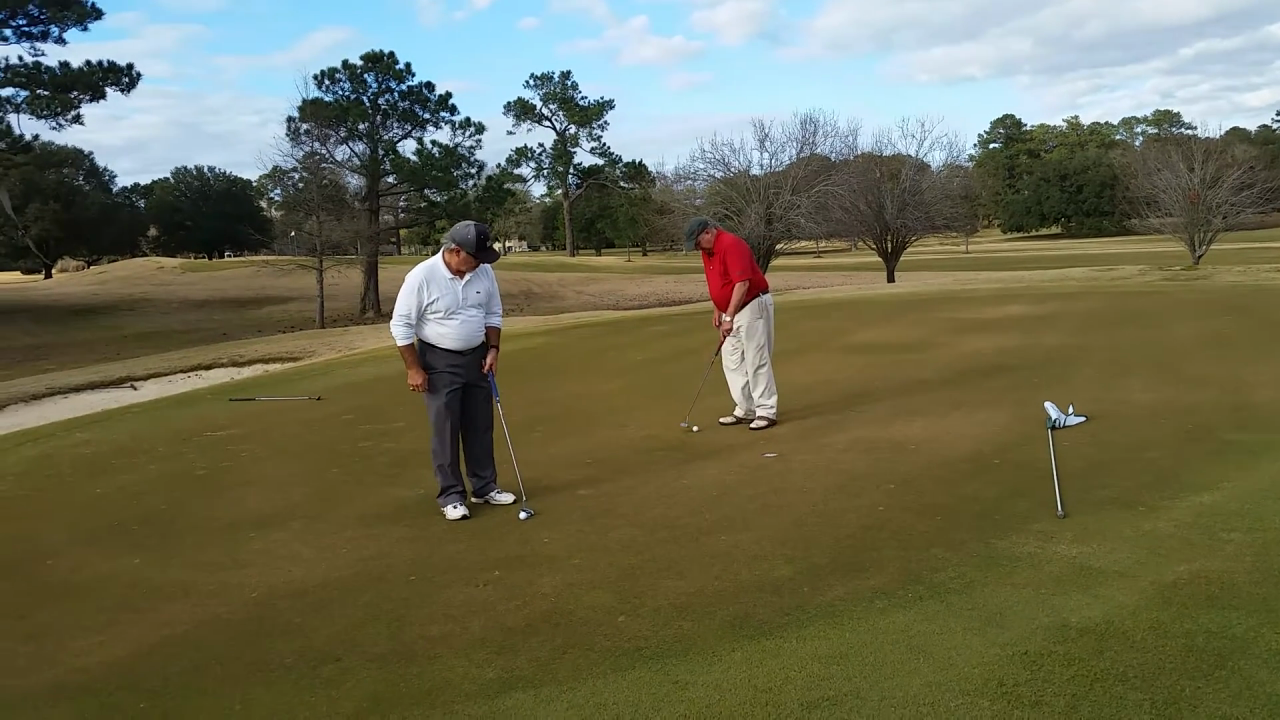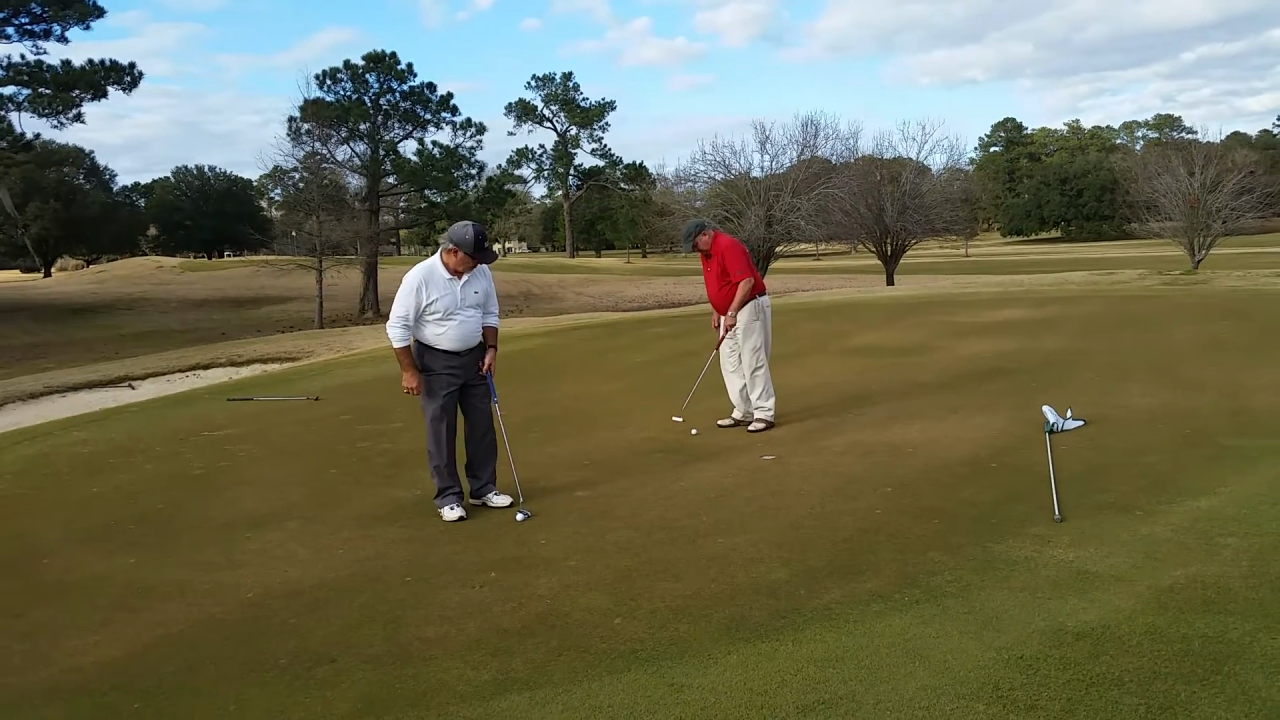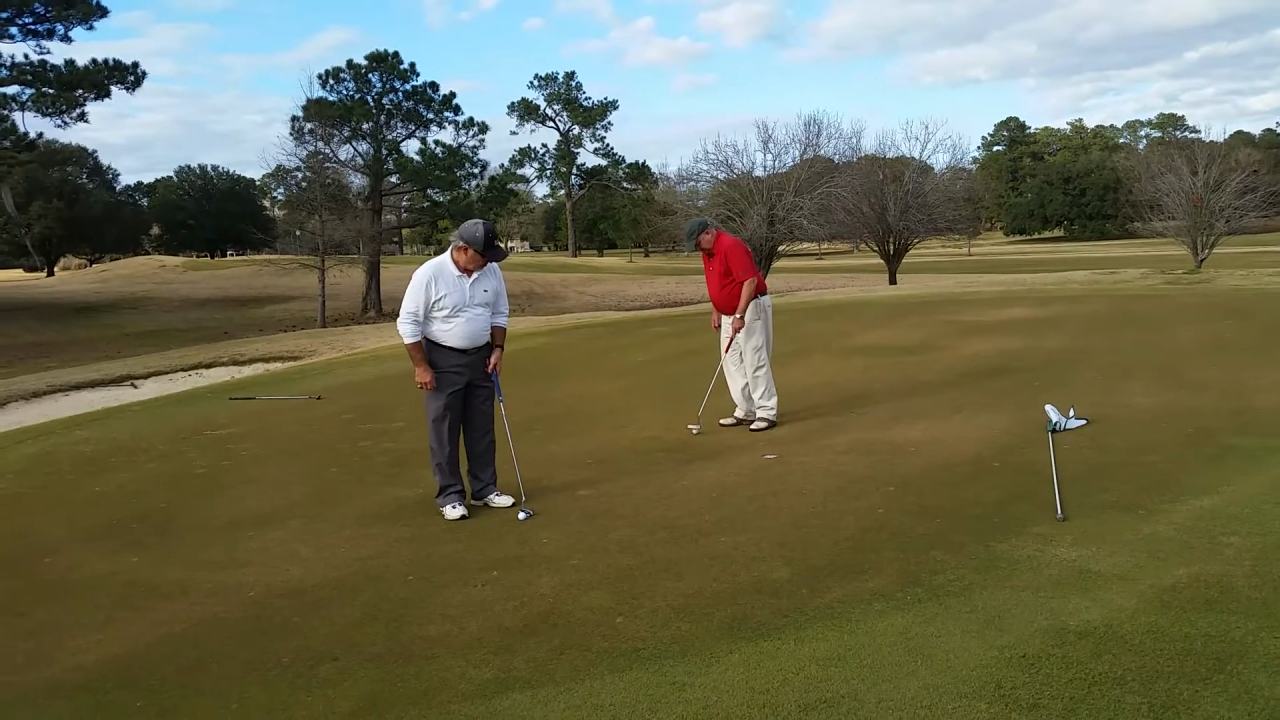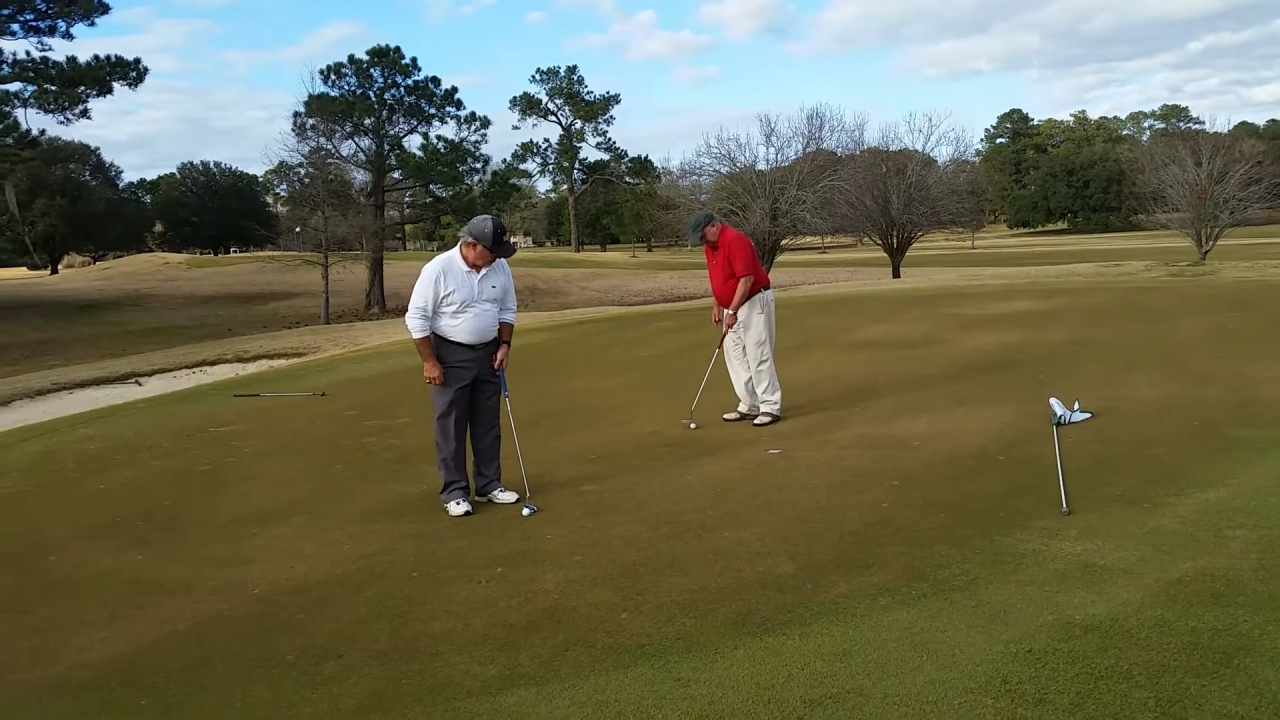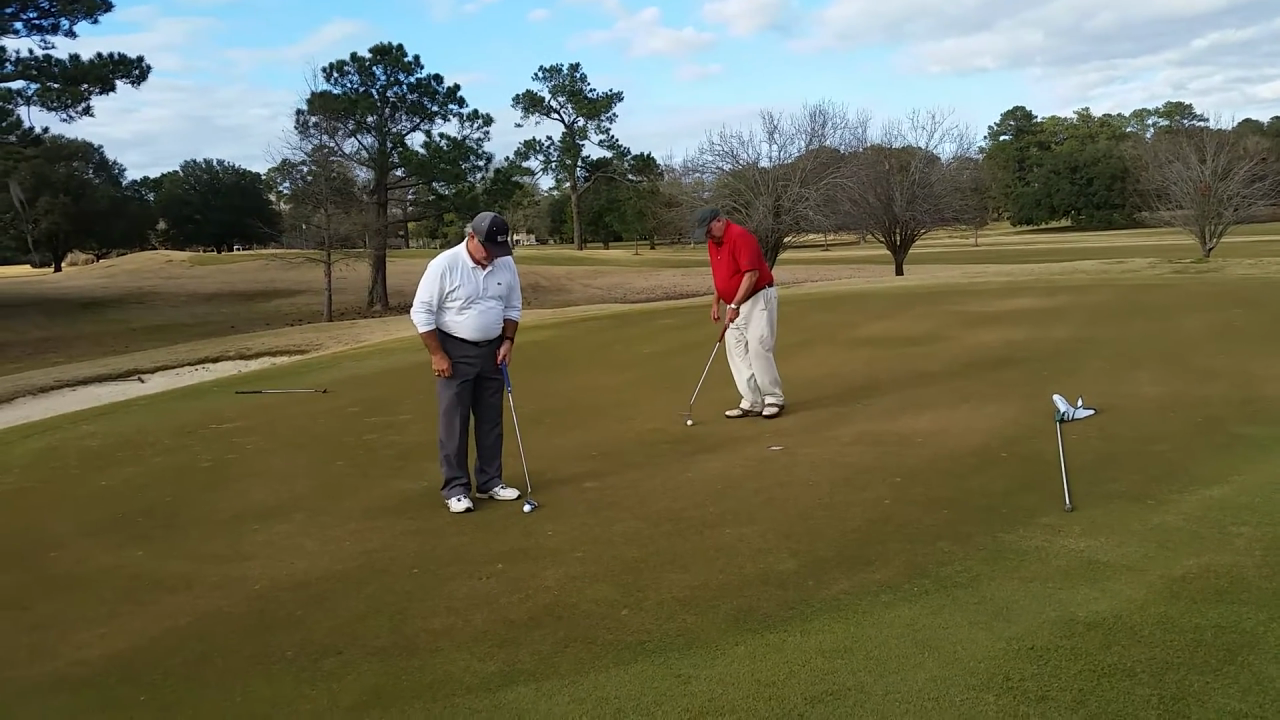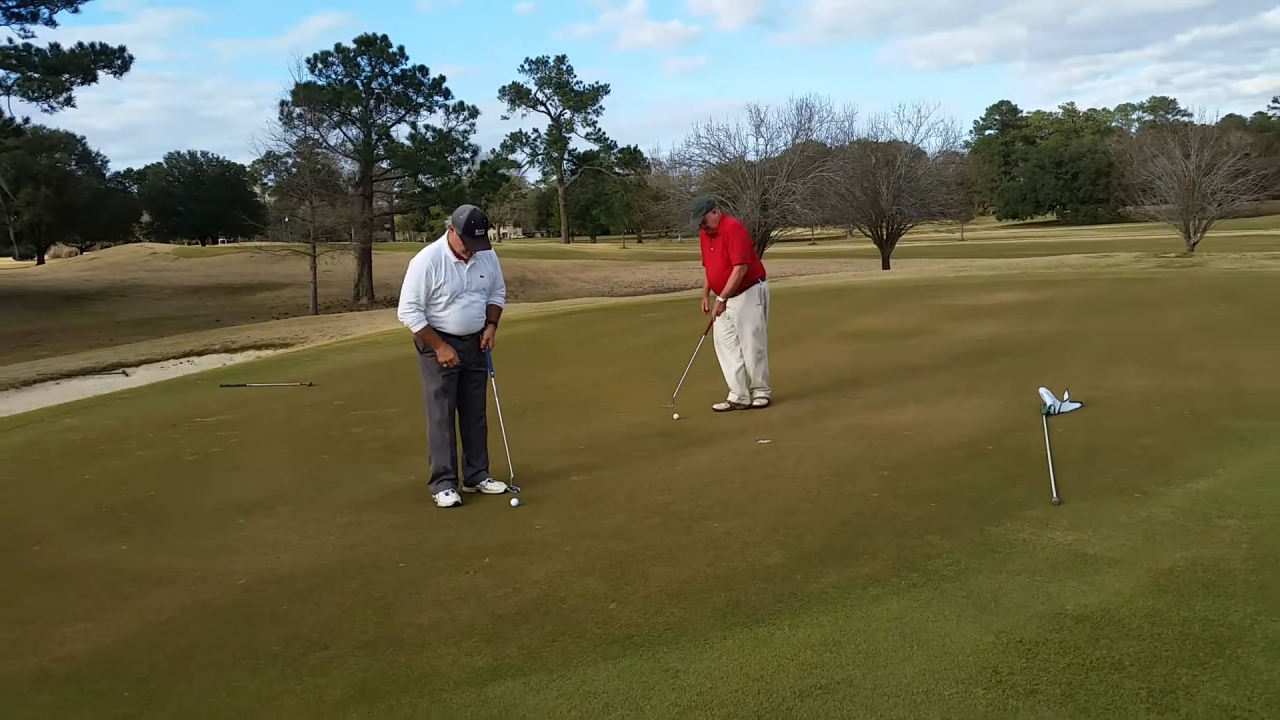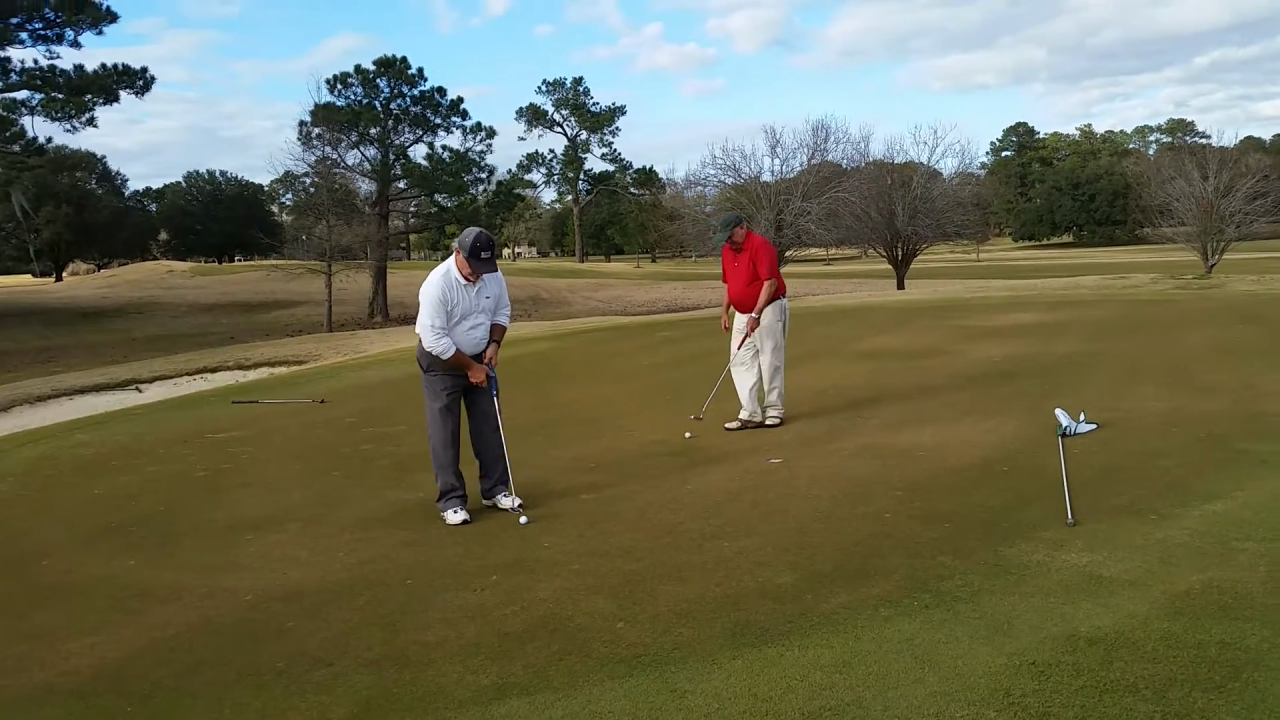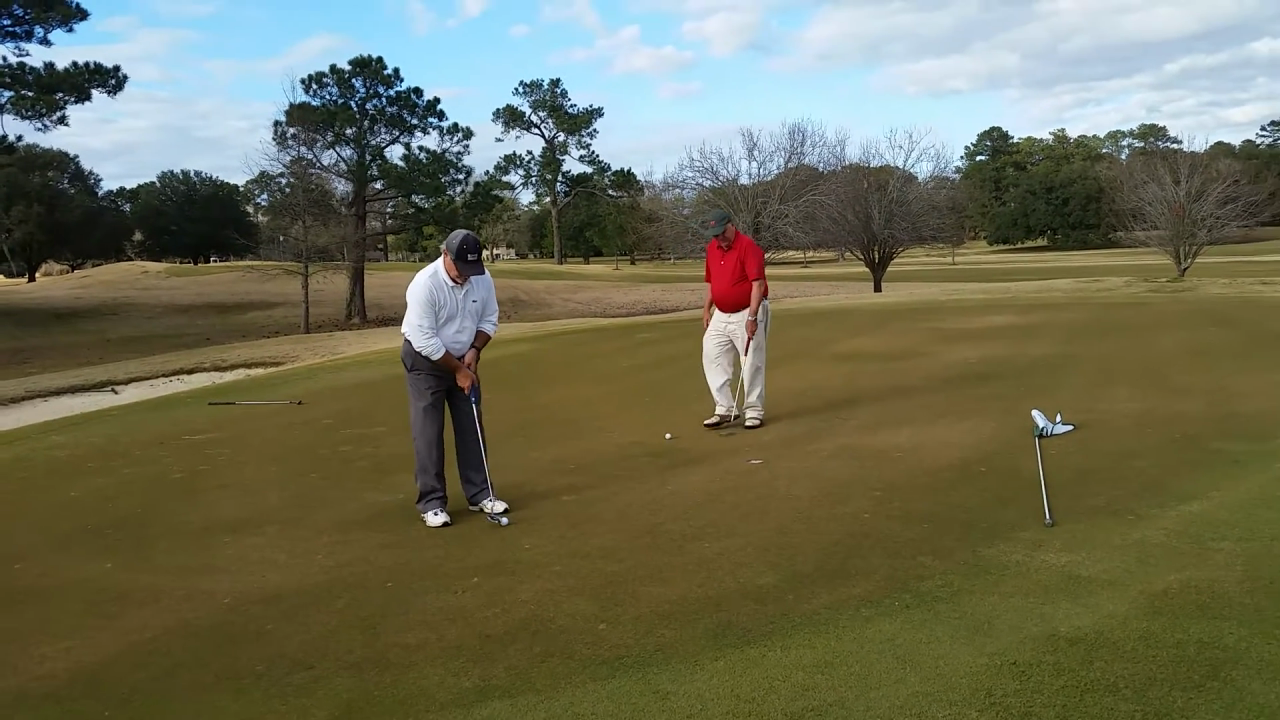
dt=0.3s
person 1, frame 1
left shoulder: (484, 272)
right shoulder: (421, 277)
left elbow: (493, 313)
right elbow: (401, 325)
left wrist: (492, 349)
right wrist: (414, 368)
left hip: (476, 358)
right hip: (439, 362)
left knee: (481, 425)
right knee: (445, 429)
left ankle: (484, 486)
right ankle: (451, 495)
person 1, frame 2
left shoulder: (481, 272)
right shoulder: (420, 278)
left elbow: (490, 313)
right elbow: (398, 327)
left wrist: (491, 349)
right wrist: (409, 371)
left hip: (473, 358)
right hip: (436, 363)
left knee: (482, 425)
right knee: (441, 430)
left ankle: (483, 488)
right ankle: (448, 496)
person 1, frame 3
left shoulder: (491, 272)
right shoulder: (429, 274)
left elbow: (499, 313)
right elbow: (408, 323)
left wrist: (497, 349)
right wrist: (421, 366)
left hip: (480, 358)
right hip: (443, 360)
left knee: (482, 427)
right knee: (444, 429)
left ankle: (484, 489)
right ankle: (450, 495)
person 1, frame 4
left shoulder: (500, 267)
right shoulder: (438, 269)
left elbow: (507, 309)
right elbow: (417, 318)
left wrist: (504, 345)
right wrist: (429, 361)
left hip: (487, 353)
right hip: (451, 355)
left knee: (488, 422)
right knee: (450, 425)
left ankle: (488, 484)
right ankle: (454, 491)
person 1, frame 5
left shoulder: (506, 264)
right shoulder: (445, 265)
left elbow: (513, 307)
right elbow: (421, 312)
left wrist: (507, 341)
right wrist: (437, 354)
left hip: (491, 351)
right hip: (455, 352)
left knee: (491, 419)
right knee: (454, 420)
left ankle: (489, 482)
right ankle: (456, 488)
person 1, frame 6
left shoulder: (487, 256)
right shoulder: (427, 261)
left elbow: (496, 293)
right elbow: (409, 311)
left wrist: (491, 325)
right wrist: (440, 347)
left hip: (474, 343)
right hip: (439, 345)
left knee: (475, 412)
right knee: (441, 415)
left ankle: (476, 475)
right ankle: (443, 482)
person 1, frame 7
left shoulder: (493, 275)
right shoulder: (438, 284)
left elbow: (501, 312)
right elbow: (434, 341)
left wrist: (494, 344)
right wrist: (469, 367)
left hip: (479, 359)
right hip: (442, 361)
left knee: (489, 425)
right knee: (445, 433)
left ankle: (495, 489)
right ankle: (452, 500)
person 1, frame 8
left shoulder: (482, 279)
right shoulder: (425, 284)
left elbow: (488, 319)
right elbow: (424, 341)
left wrist: (474, 350)
right wrist: (457, 370)
left hip: (463, 361)
right hip: (426, 361)
left knee: (471, 428)
right knee: (428, 432)
left ankle: (479, 494)
right ankle: (431, 502)
person 2, frame 1
left shoulder: (731, 245)
right shoulder: (708, 251)
left elbow: (742, 284)
left wrist: (728, 317)
right wrist: (718, 309)
left hip: (753, 307)
right hip: (732, 311)
left knee: (756, 360)
right knee: (733, 363)
left ankle: (766, 411)
right ankle: (745, 410)
person 2, frame 2
left shoulder: (728, 246)
right shoulder: (706, 252)
left elbow: (746, 282)
left wrist: (731, 313)
right wrist: (717, 311)
left hip: (750, 309)
right hip: (729, 313)
left knee: (754, 362)
right knee: (731, 364)
left ankle: (764, 414)
right ankle: (743, 412)
person 2, frame 3
left shoulder: (731, 246)
right shoulder: (708, 252)
left elbow: (750, 281)
left wrist: (739, 315)
right wrist: (716, 310)
left hip: (751, 309)
right hip: (729, 314)
left knee: (755, 361)
right knee: (732, 363)
left ankle: (766, 413)
right ankle: (745, 411)
person 2, frame 4
left shoulder: (735, 240)
right shoulder: (710, 245)
left elbow: (747, 278)
left wrist: (732, 311)
right wrist: (717, 305)
left hip: (754, 302)
right hip: (732, 307)
left knee: (759, 355)
right knee: (735, 357)
left ankle: (770, 407)
right ankle: (749, 405)
person 2, frame 5
left shoulder: (740, 236)
right shoulder: (713, 242)
left elbow: (752, 274)
left wrist: (734, 306)
right wrist: (716, 302)
left hip: (758, 299)
right hip: (735, 305)
left knee: (758, 350)
right knee: (737, 354)
left ankle: (773, 398)
right ankle: (752, 402)
person 2, frame 6
left shoulder: (734, 228)
right shoulder: (705, 234)
left elbow: (740, 268)
left wrist: (721, 298)
right wrist: (705, 294)
left hip: (749, 293)
right hip: (726, 297)
left knee: (752, 345)
right knee: (725, 346)
left ankle: (761, 391)
right ankle: (739, 395)
person 2, frame 7
left shoulder: (761, 245)
right shoulder: (727, 249)
left elbow: (770, 283)
left wrist: (755, 315)
right wrist: (725, 311)
left hip: (768, 311)
right hip: (742, 314)
left knee: (770, 362)
right knee: (741, 363)
left ankle: (774, 410)
right ankle: (750, 414)
person 2, frame 8
left shoulder: (748, 246)
right shoulder: (712, 248)
left elbow: (758, 283)
left wrist: (752, 317)
right wrist: (707, 309)
left hip: (748, 314)
right hip: (721, 315)
left knee: (752, 363)
right knee: (712, 358)
left ankle: (754, 411)
right ankle: (725, 408)
